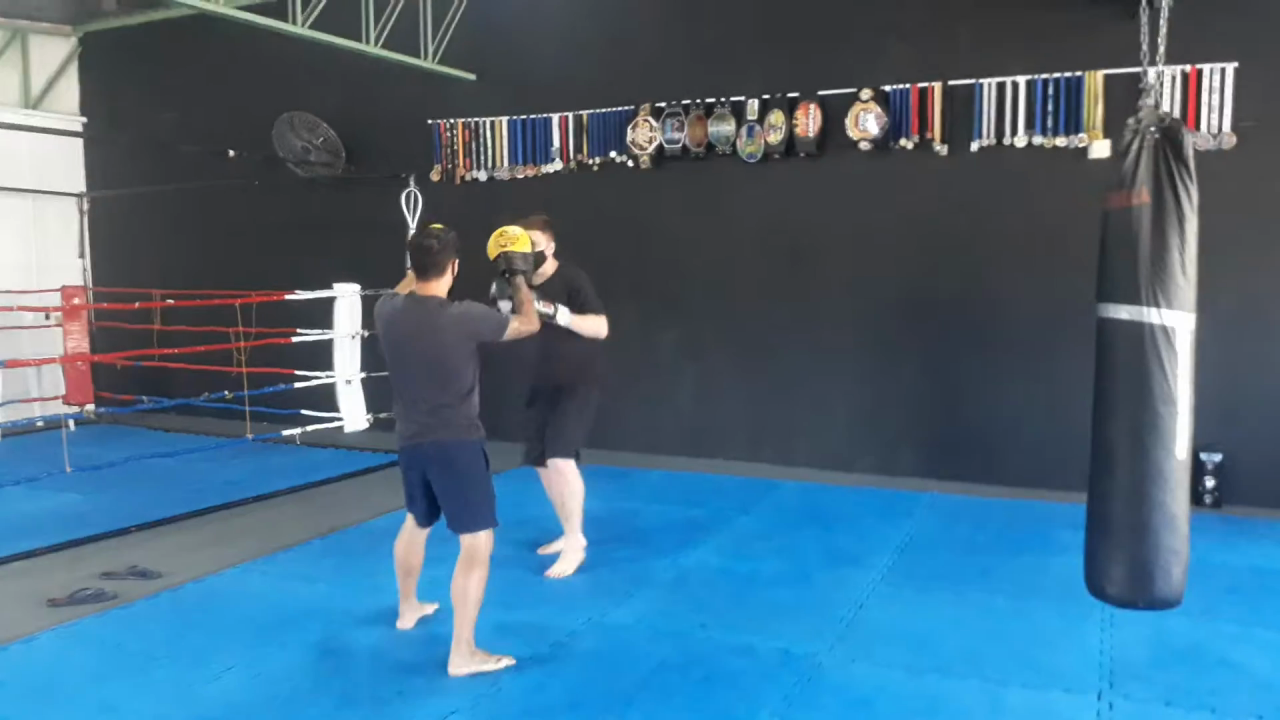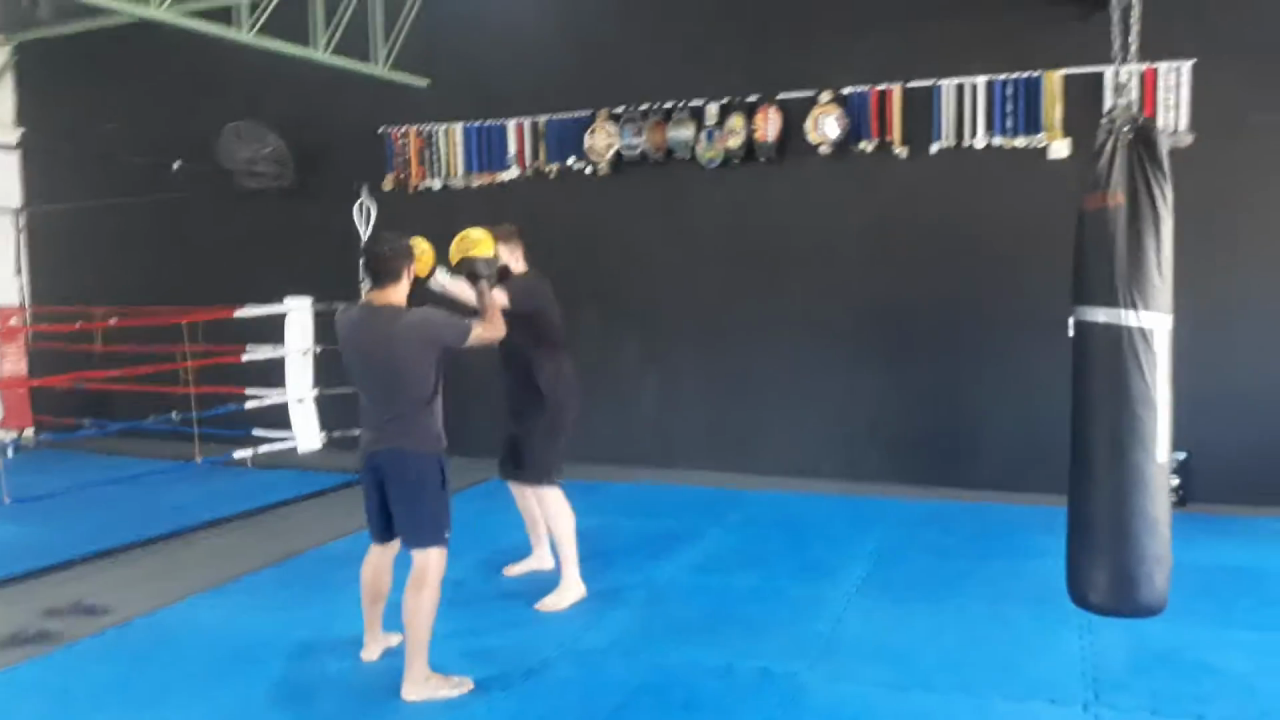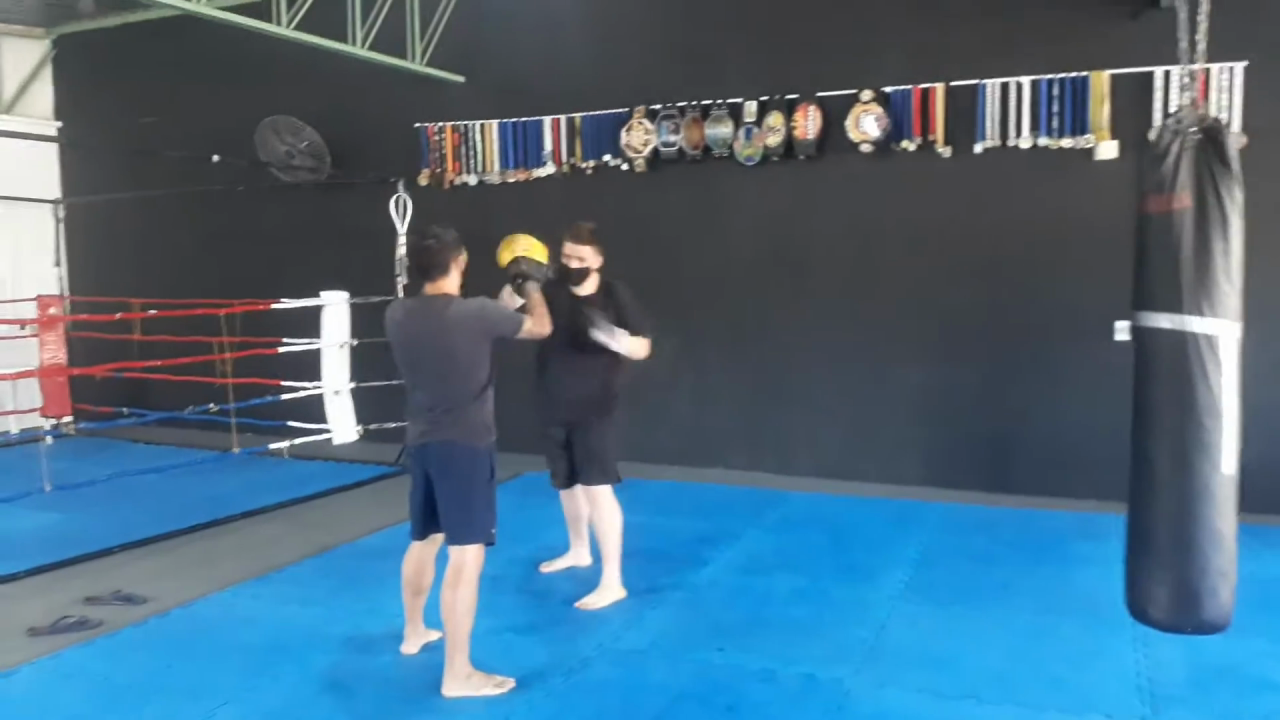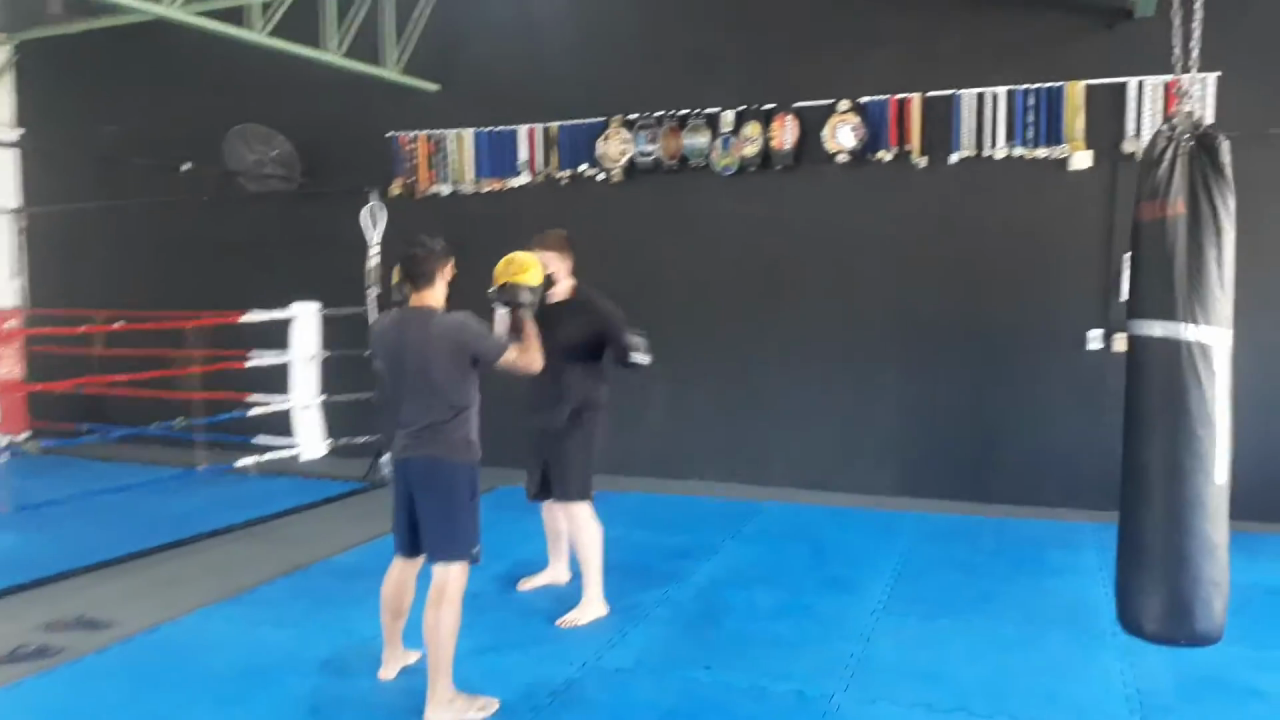
dt=0.3s
person 1, frame 1
left shoulder: (388, 310)
right shoulder: (465, 317)
right elbow: (528, 324)
left wrist: (417, 269)
right wrist: (519, 277)
left hip: (411, 440)
right hip: (456, 442)
left knee: (416, 522)
right knee: (478, 541)
left ankle: (408, 608)
right ankle: (463, 651)
person 1, frame 2
left shoulder: (348, 321)
right shoulder: (425, 323)
right elbow: (494, 330)
left wrist: (383, 275)
left hip: (374, 450)
right hip: (416, 453)
left knee: (382, 545)
right knee: (429, 559)
left ankle: (374, 638)
right ankle: (417, 676)
person 1, frame 3
left shoulder: (397, 315)
right shoulder: (478, 313)
right elbow: (542, 327)
left wrist: (426, 286)
right wrist: (528, 281)
left hip: (421, 442)
right hip: (465, 446)
left knee: (423, 540)
right knee: (466, 555)
left ankle: (414, 632)
right ankle: (458, 674)
person 1, frame 4
left shoulder: (384, 327)
right shoulder: (459, 327)
right elbow: (531, 362)
right wrist: (524, 309)
left hip: (407, 457)
right hip: (448, 461)
left knee: (406, 559)
right knee: (450, 574)
left ankle: (392, 655)
person 2, frame 1
left shoulder: (573, 280)
right shoulder: (526, 284)
left elbow: (600, 328)
left wrist: (557, 312)
left hip: (576, 385)
right hip: (542, 386)
left knee: (561, 458)
right knee: (543, 462)
right ankle: (569, 534)
person 2, frame 2
left shoulder: (530, 287)
right shoulder: (510, 290)
left elbow: (488, 299)
left wrist: (441, 280)
left hip: (548, 401)
right hip: (526, 399)
left knee: (542, 484)
right knee: (516, 478)
left ankle: (572, 580)
right ankle: (541, 554)
person 2, frame 3
left shoulder: (616, 295)
right shoulder: (550, 285)
left elbow: (642, 347)
right elbow: (505, 308)
left wrist: (613, 337)
left hip: (596, 405)
right hip: (556, 402)
left knee: (596, 486)
right knee: (565, 480)
left ankle: (612, 582)
right ankle: (578, 550)
person 2, frame 4
left shoulder: (590, 305)
left elbow: (626, 344)
left wrist: (633, 349)
left hip: (578, 415)
right hip: (545, 413)
left knee: (573, 501)
right knee: (547, 495)
left ankle: (594, 597)
right ankle: (556, 567)
